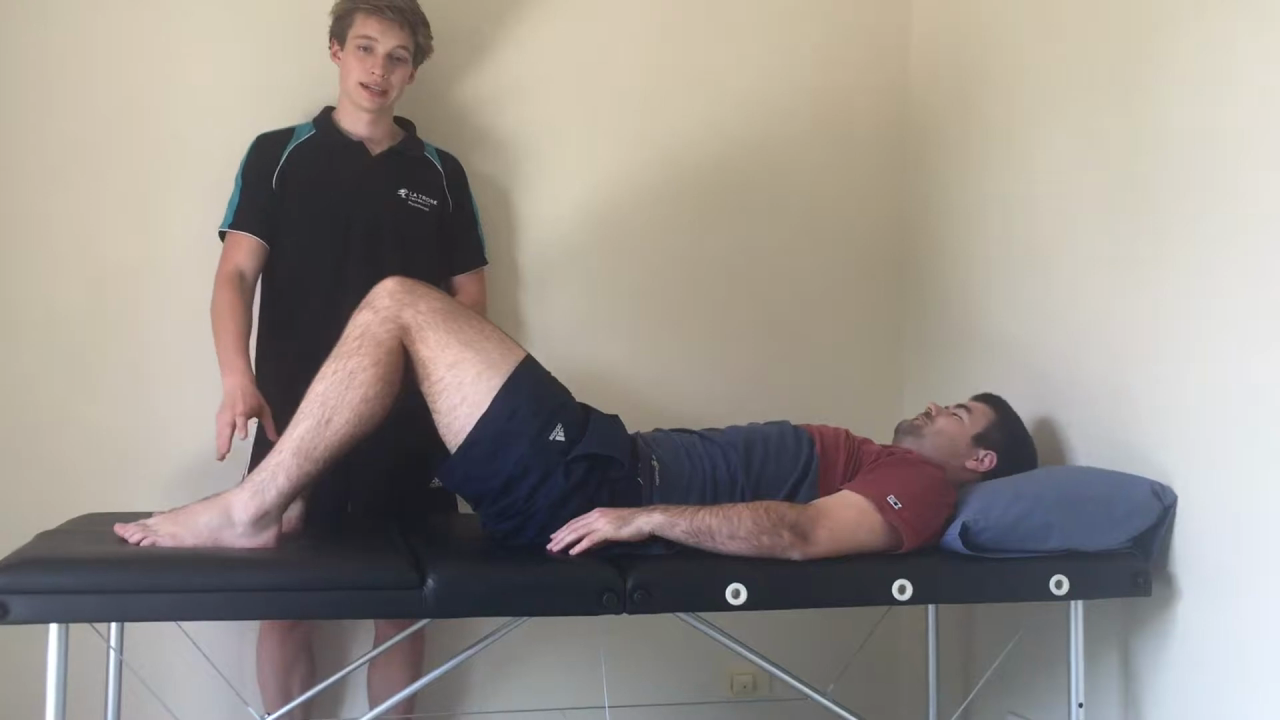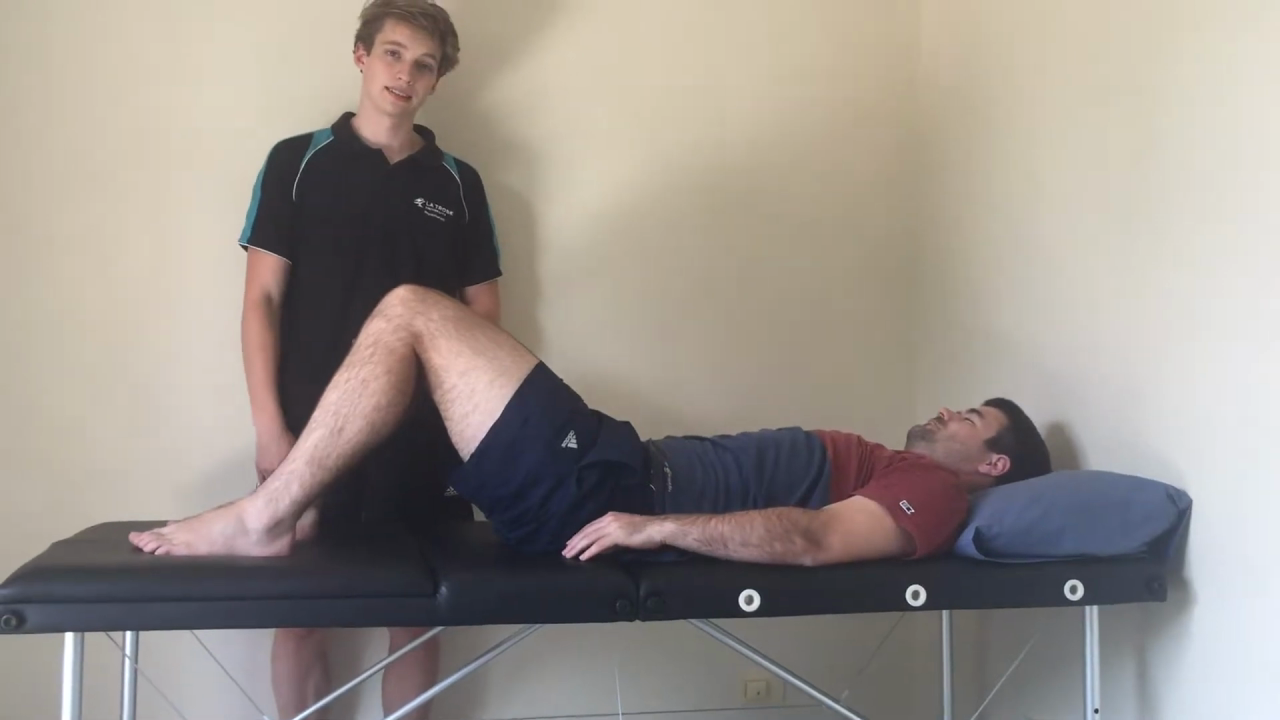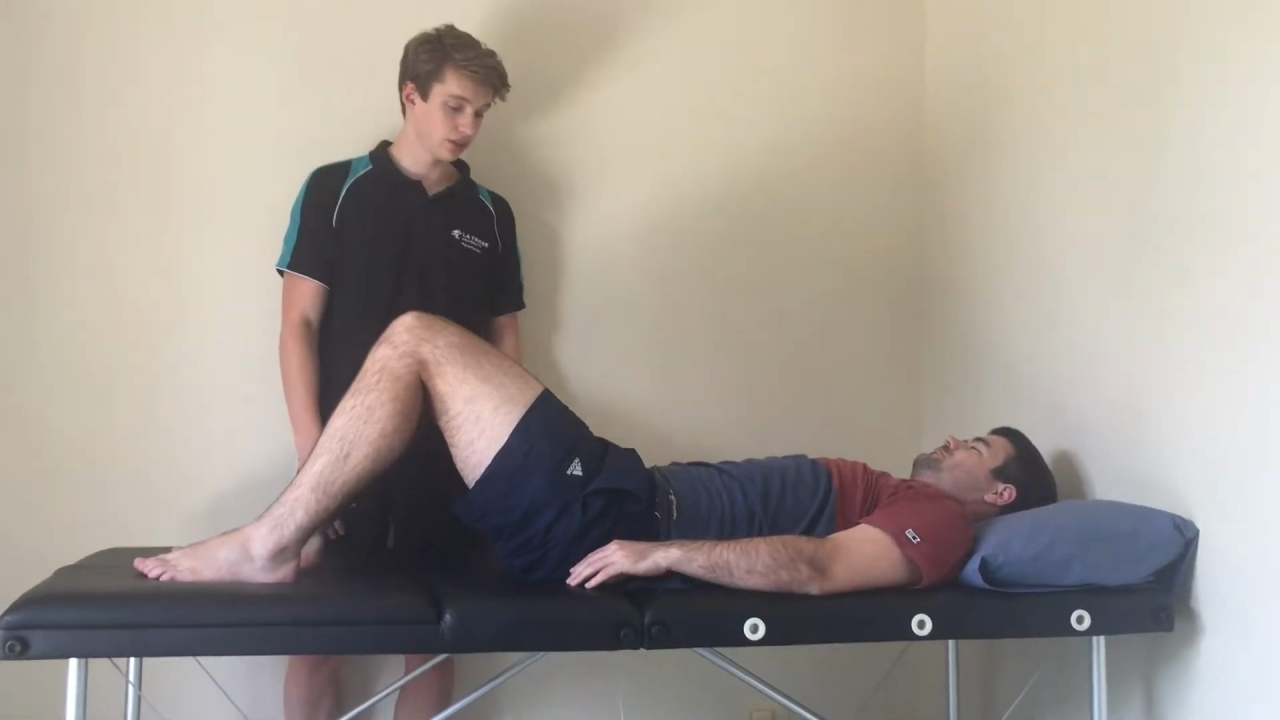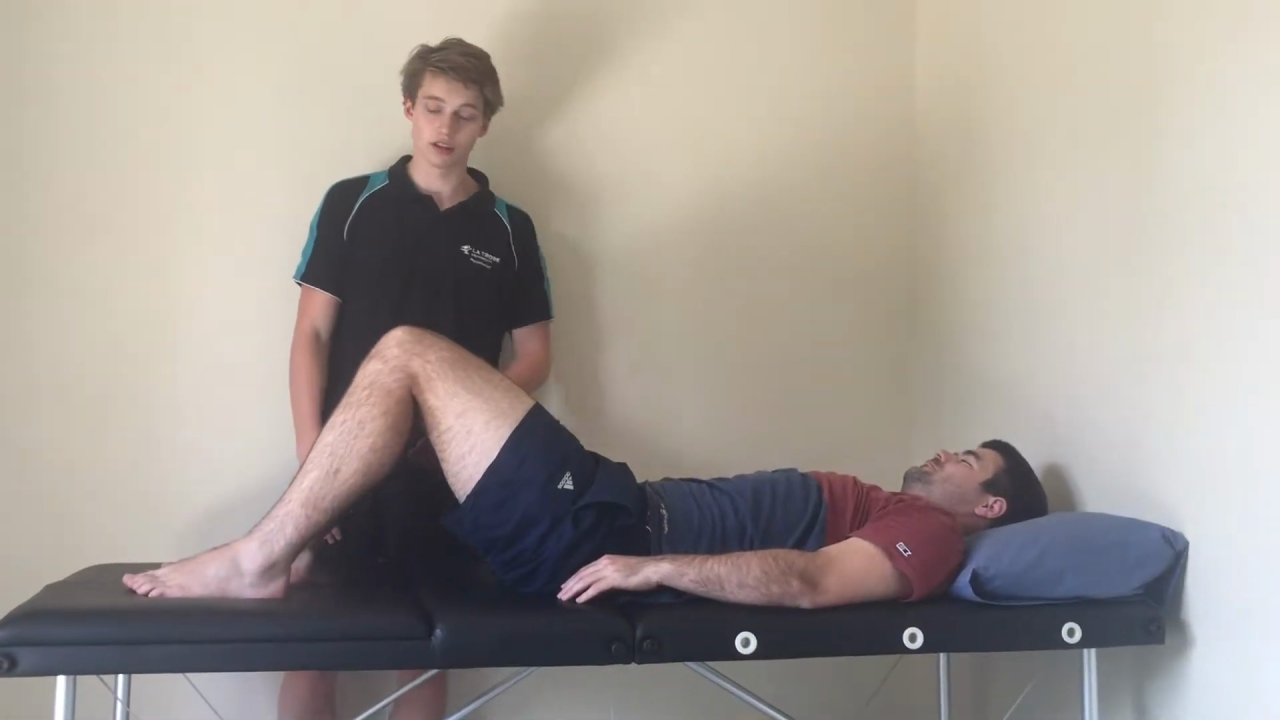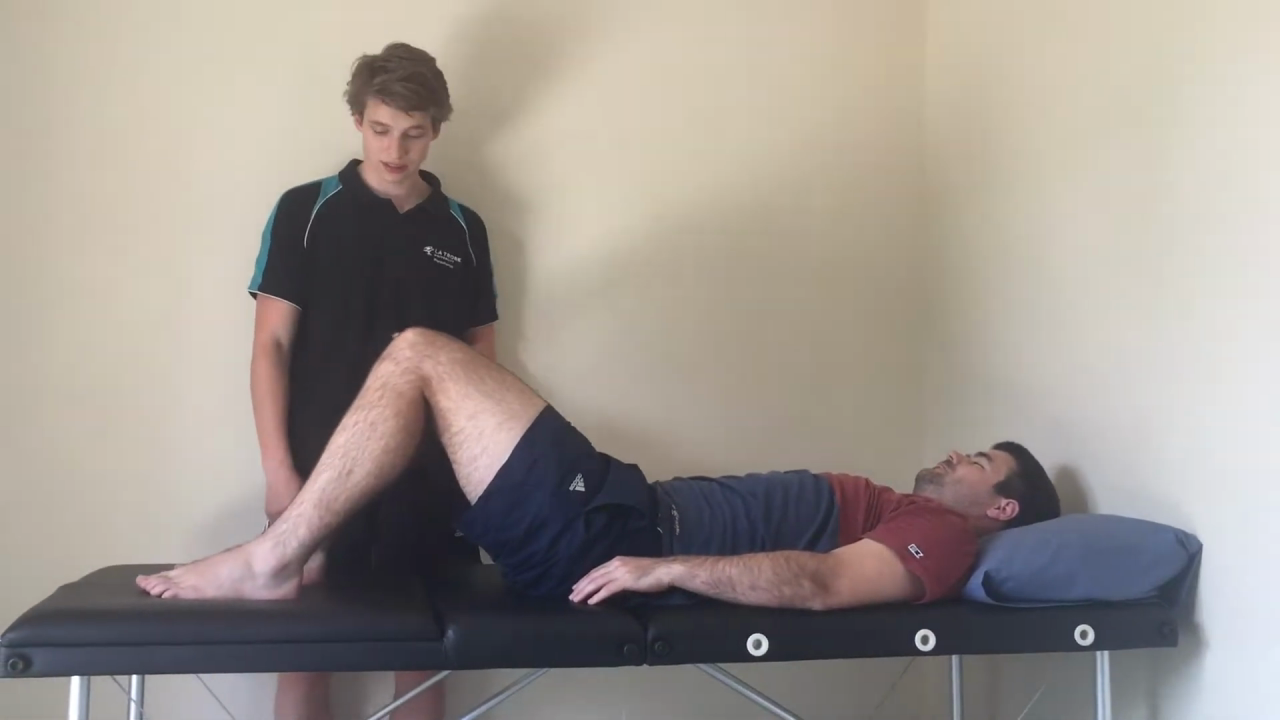
dt=1s
person 1, frame 1
left shoulder: (917, 488)
right shoulder: (877, 471)
left elbow: (797, 535)
left wrist: (644, 517)
left hip: (593, 486)
right hip: (609, 468)
left knee: (400, 301)
right knee: (404, 314)
left ankle: (250, 508)
right ankle: (280, 500)
person 1, frame 2
left shoulder: (931, 494)
right shoulder: (885, 472)
left elbow: (808, 540)
left wrist: (656, 526)
left hip: (606, 493)
right hip: (630, 477)
left knee: (412, 311)
right knee: (417, 324)
left ankle: (264, 516)
right ankle: (289, 507)
person 1, frame 3
left shoulder: (937, 523)
right shoulder: (894, 500)
left elbow: (814, 569)
left wrist: (662, 551)
left hip: (612, 520)
right hip: (634, 501)
left knee: (418, 338)
right knee: (424, 352)
left ankle: (269, 543)
right ankle: (287, 537)
person 1, frame 4
left shoulder: (927, 536)
right shoulder: (884, 514)
left elbow: (807, 582)
left wrist: (652, 566)
left hip: (603, 535)
right hip: (625, 513)
left knee: (408, 352)
right knee: (411, 363)
left ankle: (259, 559)
right ankle: (283, 551)
person 1, frame 5
left shoulder: (939, 537)
right shoulder: (896, 517)
left elbow: (817, 584)
left wrist: (661, 568)
left hip: (612, 537)
right hip: (632, 516)
left knee: (420, 354)
right knee: (426, 363)
left ankle: (273, 560)
right ankle: (296, 551)
person 2, frame 1
left shoulder: (439, 171)
right shoulder: (277, 155)
left elbow: (470, 296)
right elbow: (236, 274)
right wrist: (237, 376)
left hip: (409, 422)
right hip: (298, 417)
person 2, frame 2
left shoulder: (457, 182)
right shoulder: (297, 162)
left elbow: (483, 308)
right elbow: (262, 300)
right wrist: (269, 425)
left hip: (423, 431)
right hip: (316, 426)
person 2, frame 3
left shoulder: (490, 213)
right shoulder: (335, 189)
left elbow: (504, 337)
right elbow: (299, 326)
right wrist: (311, 451)
left hip: (450, 456)
person 2, frame 4
left shoulder: (509, 229)
right shoulder: (350, 204)
left elbow: (534, 354)
right elbow: (312, 335)
right wrist: (311, 457)
left hip: (450, 467)
person 2, frame 5
left shoulder: (463, 228)
right shoulder: (304, 211)
left elbow: (481, 350)
right elbow: (271, 346)
right wrist: (279, 469)
left hip: (429, 469)
right hip: (324, 465)
